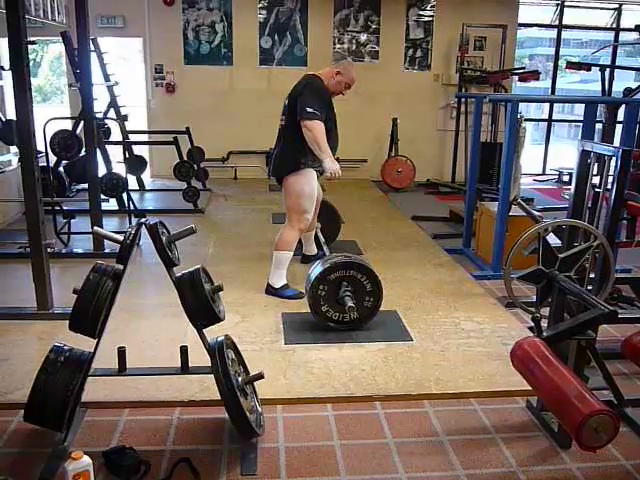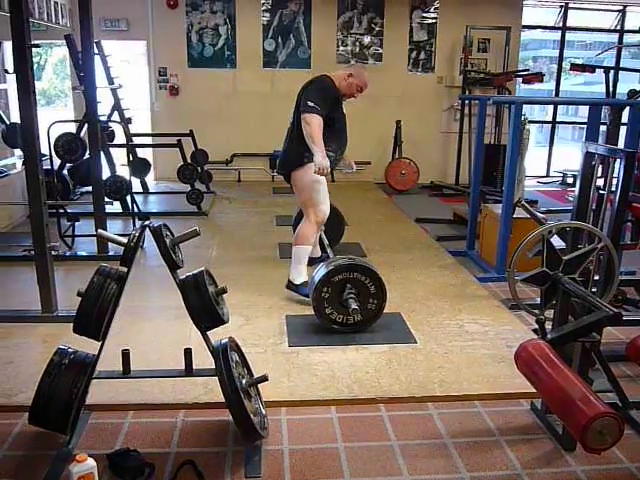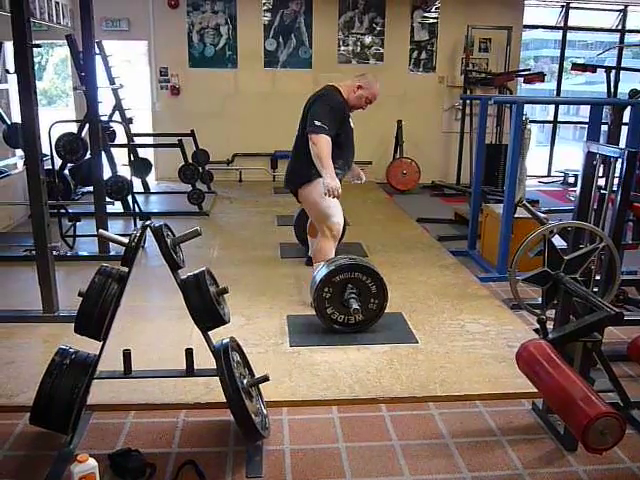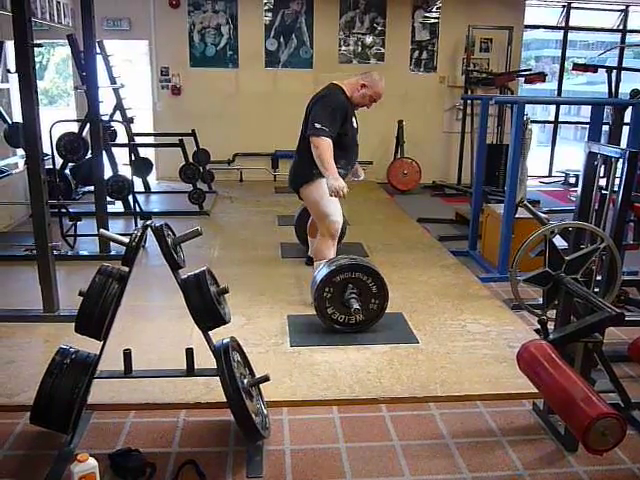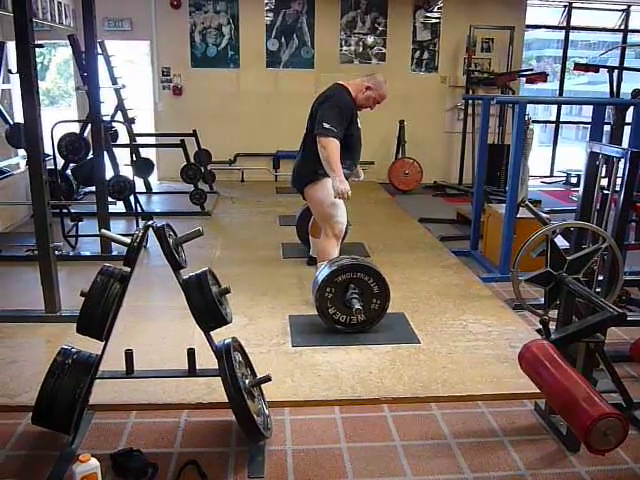
dt=0.3s
person 1, frame 1
left shoulder: (311, 87)
right shoulder: (315, 89)
right elbow: (311, 125)
left wrist: (323, 157)
right wrist: (327, 158)
left hip: (298, 162)
right hip: (298, 164)
left knee: (314, 203)
right knee: (297, 221)
left ankle: (310, 252)
right ankle: (276, 282)
person 1, frame 2
left shoulder: (331, 93)
right shoulder: (322, 87)
right elbow: (310, 118)
left wrist: (342, 157)
right wrist: (319, 153)
left hip: (311, 162)
right hip: (306, 161)
left knee: (319, 208)
right knee: (316, 215)
left ankle: (314, 254)
right ankle: (297, 278)
person 1, frame 3
left shoulder: (338, 102)
right shoulder: (330, 101)
right elbow: (318, 138)
left wrist: (350, 167)
right wrist: (329, 177)
left hip: (318, 174)
right hip: (313, 176)
left knee: (321, 217)
right knee: (331, 228)
left ankle: (314, 255)
person 1, frame 4
left shoulder: (342, 100)
right shoulder: (332, 101)
right elbow: (320, 140)
left wrist: (352, 165)
right wrist: (332, 177)
left hip: (323, 173)
right hip: (315, 175)
left knee: (321, 217)
right knee: (331, 228)
left ankle: (314, 255)
person 1, frame 5
left shoulder: (344, 98)
right shoulder: (338, 101)
right elbow: (326, 140)
left wrist: (353, 166)
right wrist: (338, 178)
left hip: (322, 172)
right hip: (319, 174)
left knee: (323, 216)
right knee: (335, 228)
left ankle: (315, 255)
